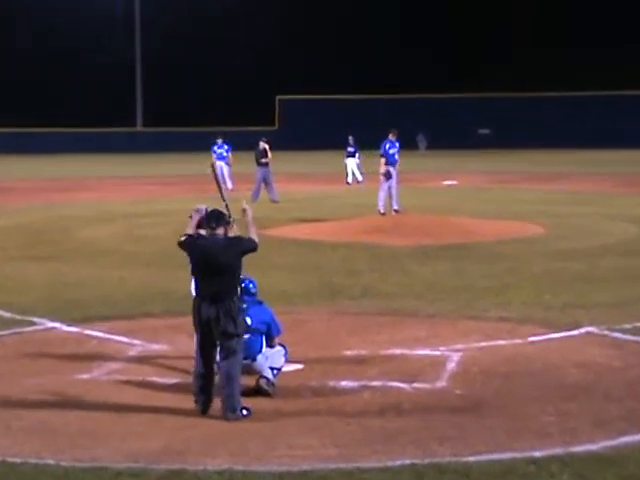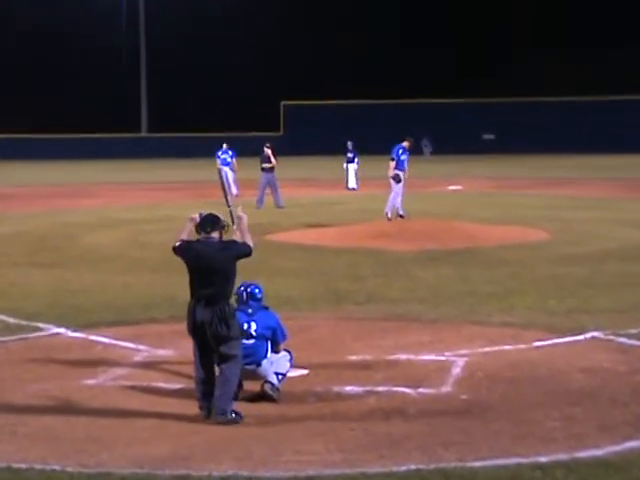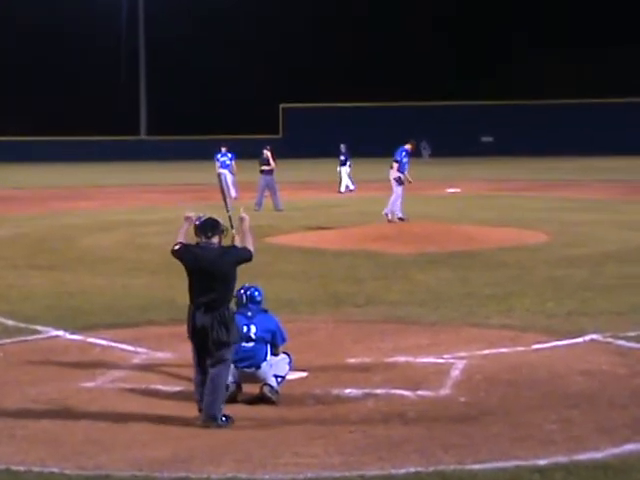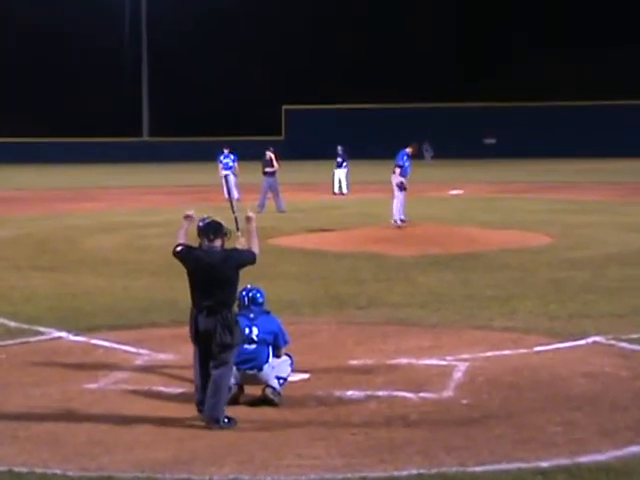
dt=0.4s
person 1, frame 1
left shoulder: (197, 245)
right shoulder: (235, 245)
left elbow: (184, 238)
right elbow: (254, 242)
left wrist: (195, 217)
right wrist: (248, 217)
left hip: (202, 307)
right hip: (226, 308)
left knee: (203, 356)
right knee: (230, 357)
left ankle: (202, 403)
right ankle: (232, 408)
person 1, frame 2
left shoulder: (191, 249)
right shoulder: (229, 248)
left elbow: (178, 244)
right elbow: (248, 247)
left wrist: (190, 224)
right wrist: (243, 224)
left hip: (197, 311)
right hip: (220, 311)
left knee: (203, 362)
right knee: (230, 360)
left ankle: (206, 408)
right ankle: (221, 409)
person 1, frame 3
left shoulder: (190, 254)
right shoulder: (230, 254)
left elbow: (177, 247)
right elbow: (249, 251)
left wrist: (186, 224)
right wrist: (244, 226)
left hip: (196, 316)
right hip: (219, 317)
left knee: (201, 364)
right knee: (219, 365)
left ankle: (205, 409)
right ankle: (212, 414)
person 1, frame 4
left shoulder: (192, 256)
right shoulder: (232, 257)
left elbow: (179, 247)
right elbow: (253, 254)
left wrist: (186, 223)
right wrist: (251, 226)
left hip: (199, 318)
right hip: (222, 320)
left knee: (202, 365)
right knee: (221, 367)
left ankle: (204, 408)
right ankle: (215, 416)
